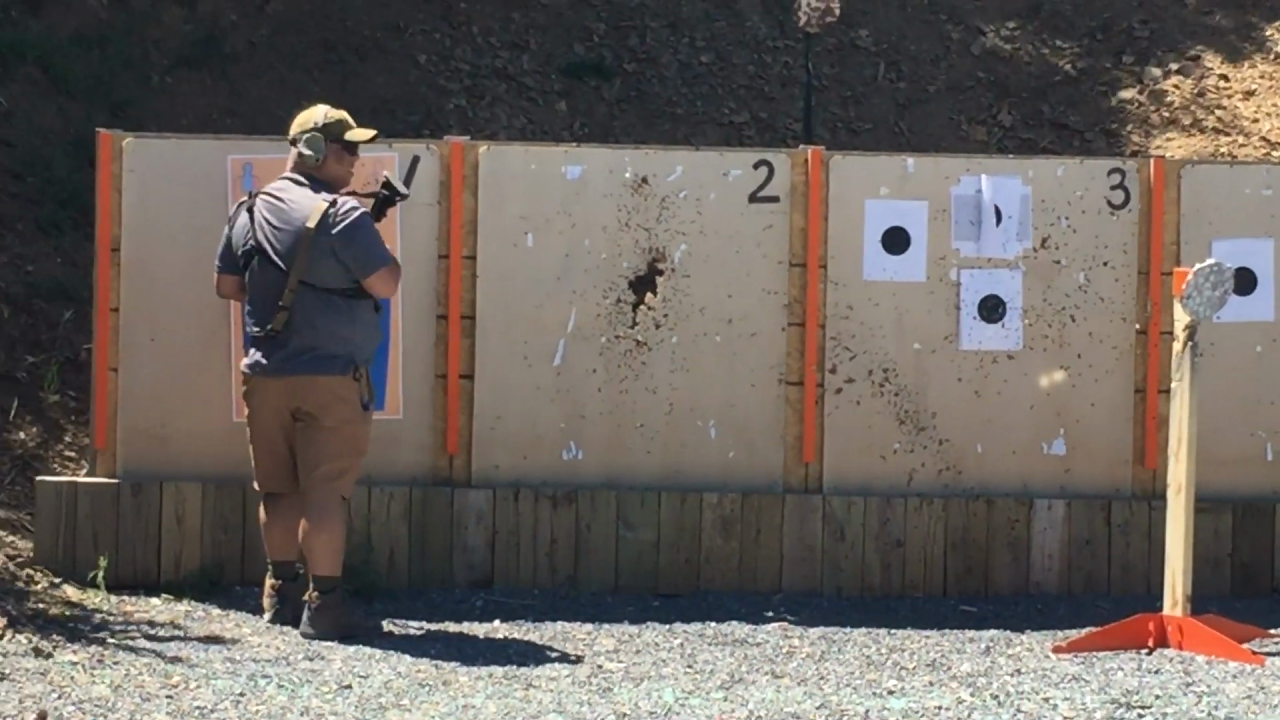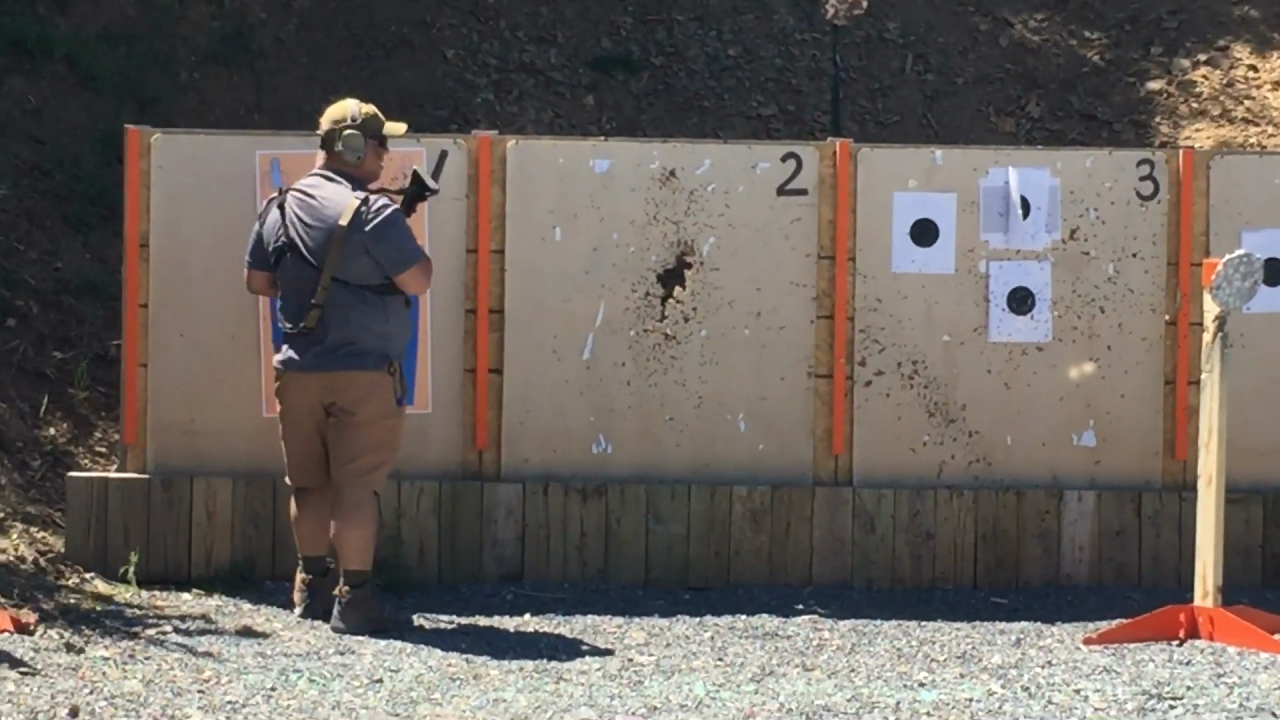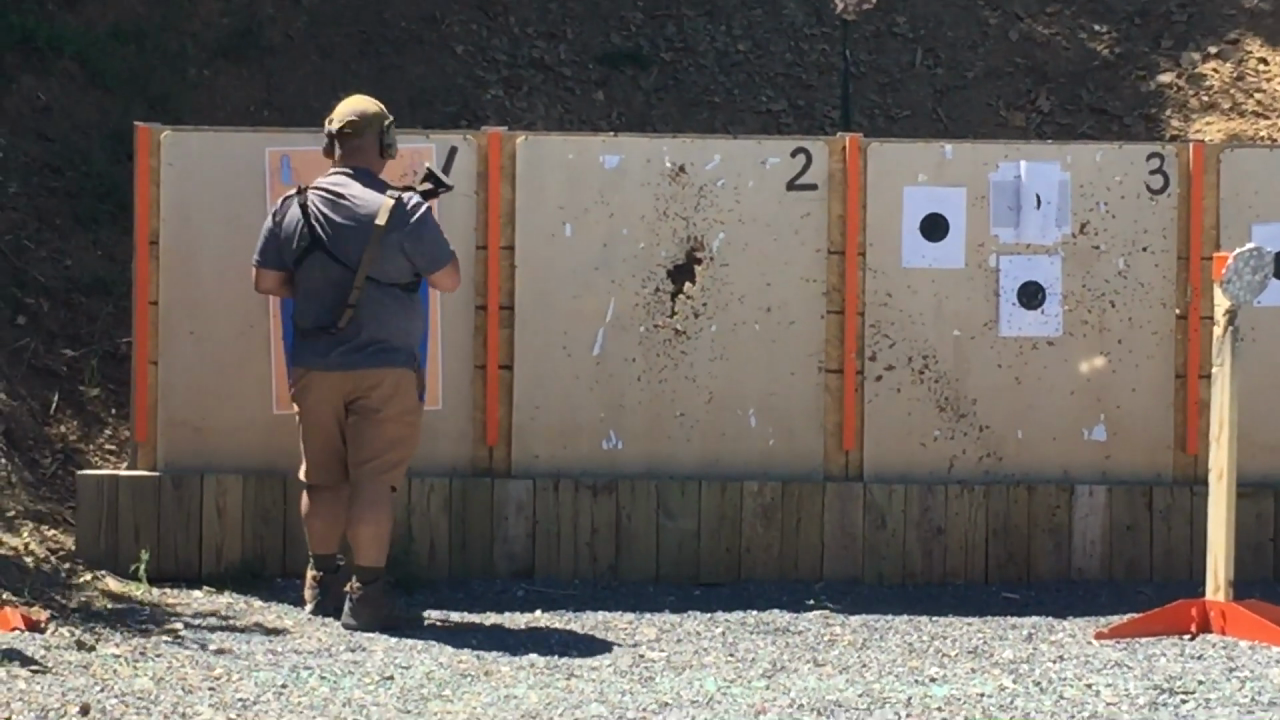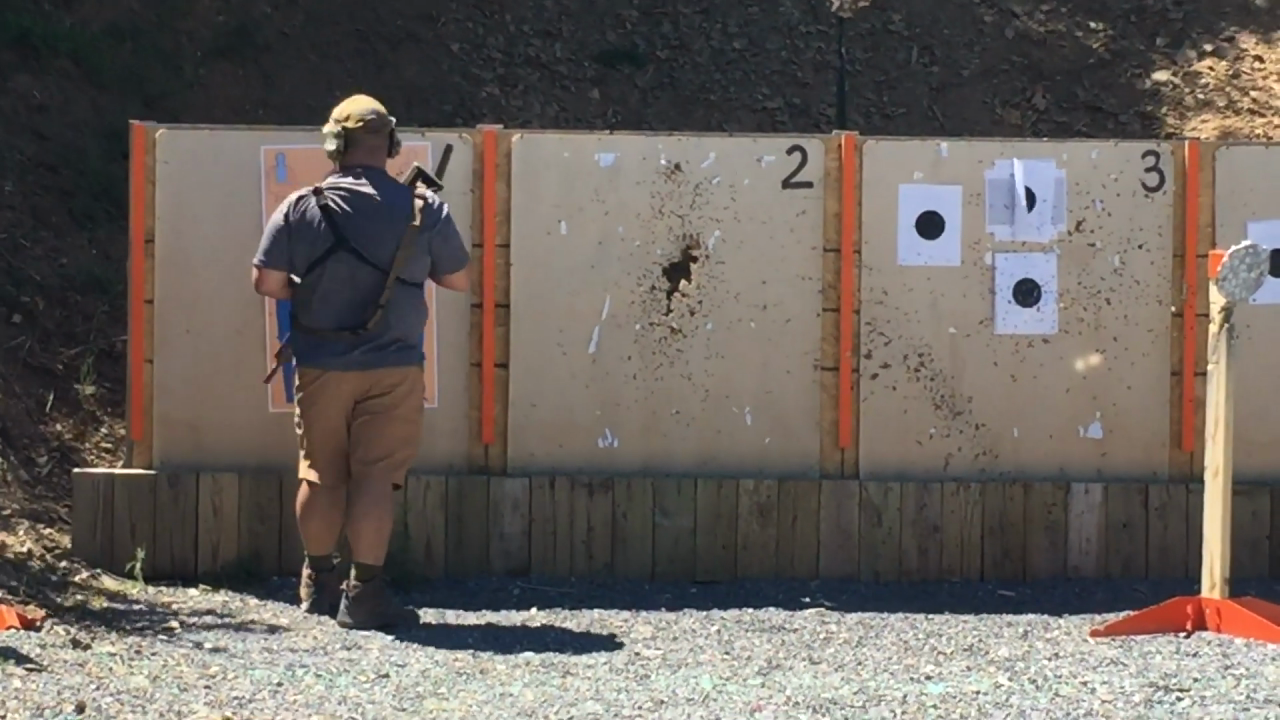
dt=0.3s
person 1, frame 1
left shoulder: (249, 210)
right shoulder: (342, 214)
left elbow: (226, 286)
right elbow: (386, 284)
right wrist: (384, 253)
left hip: (266, 373)
right hip: (331, 375)
left knee: (279, 488)
right knee: (325, 490)
left ankle: (281, 593)
right ankle: (323, 606)
person 1, frame 2
left shoulder: (279, 206)
right shoulder: (373, 211)
left elbow: (258, 282)
right elbow: (417, 282)
right wrist: (413, 248)
left hip: (299, 368)
right hip: (364, 371)
left knee: (310, 483)
right knee: (357, 485)
left ankle: (312, 588)
right ankle: (354, 600)
person 1, frame 3
left shoulder: (293, 205)
right shoulder: (405, 210)
left elbow: (265, 281)
right elbow: (448, 281)
left hip: (315, 367)
right hip: (385, 369)
left knee: (322, 478)
right knee: (373, 481)
left ankle: (322, 585)
right ankle: (365, 596)
person 1, frame 4
left shoulder: (302, 205)
right shoulder: (425, 208)
left elbow: (266, 282)
right elbow: (459, 280)
left hip: (321, 367)
right hip: (393, 369)
left knee: (320, 477)
right knee: (375, 478)
left ankle: (317, 585)
right ankle: (363, 594)
